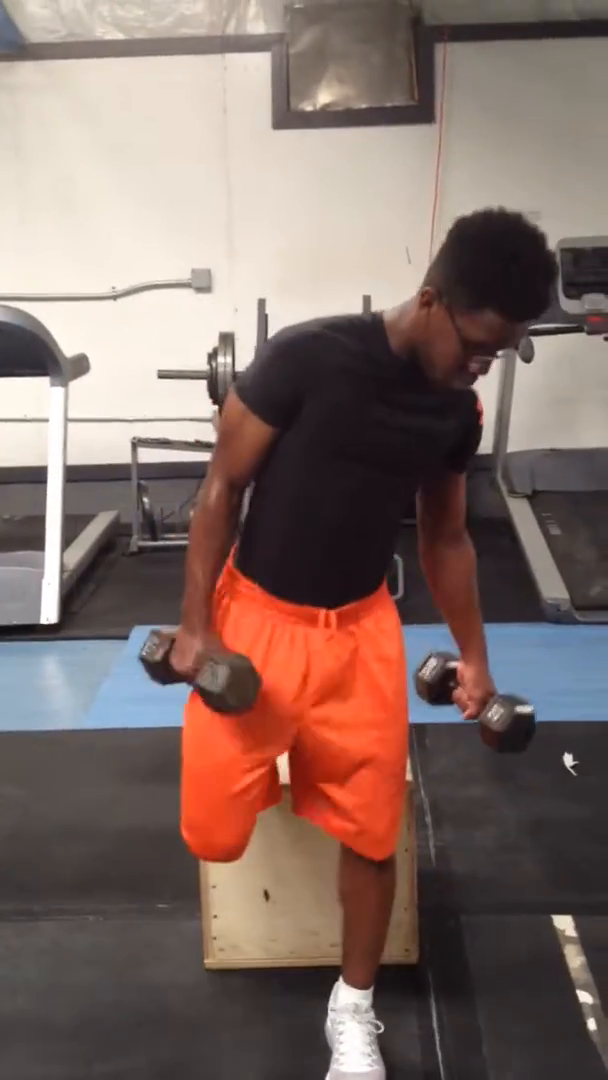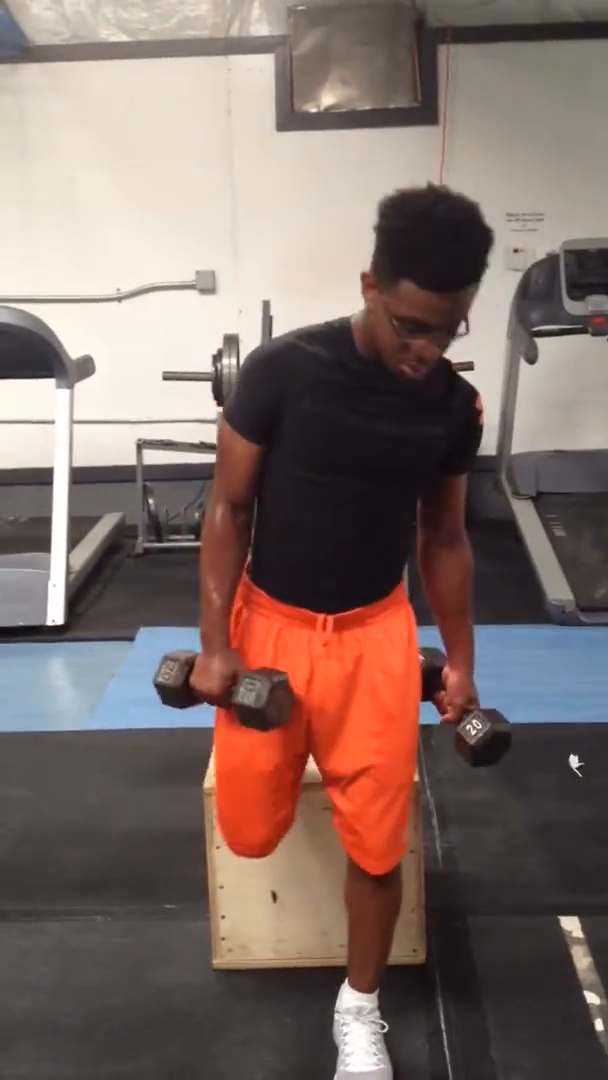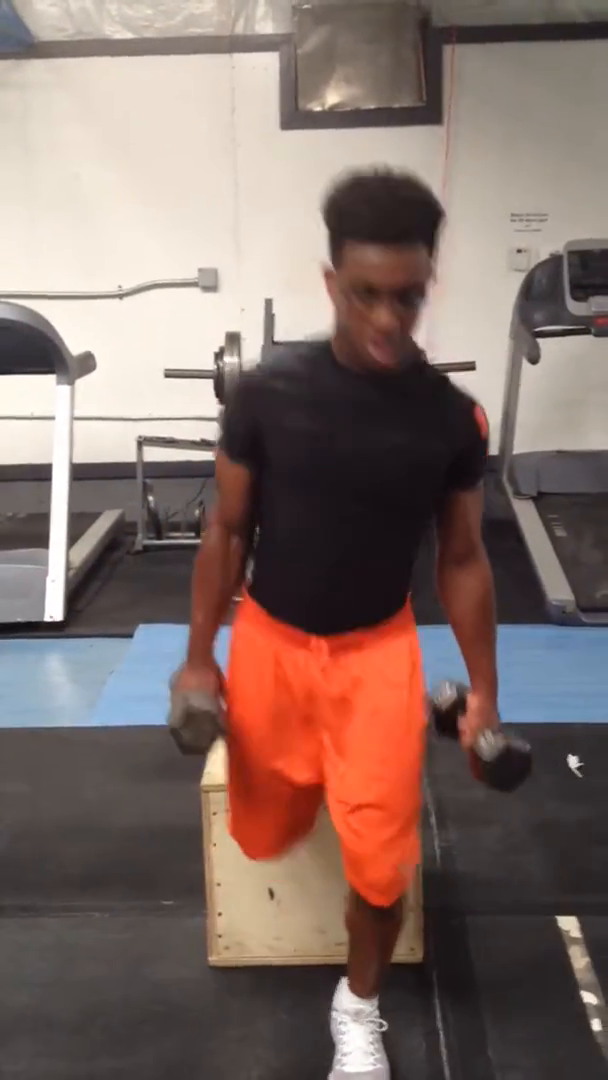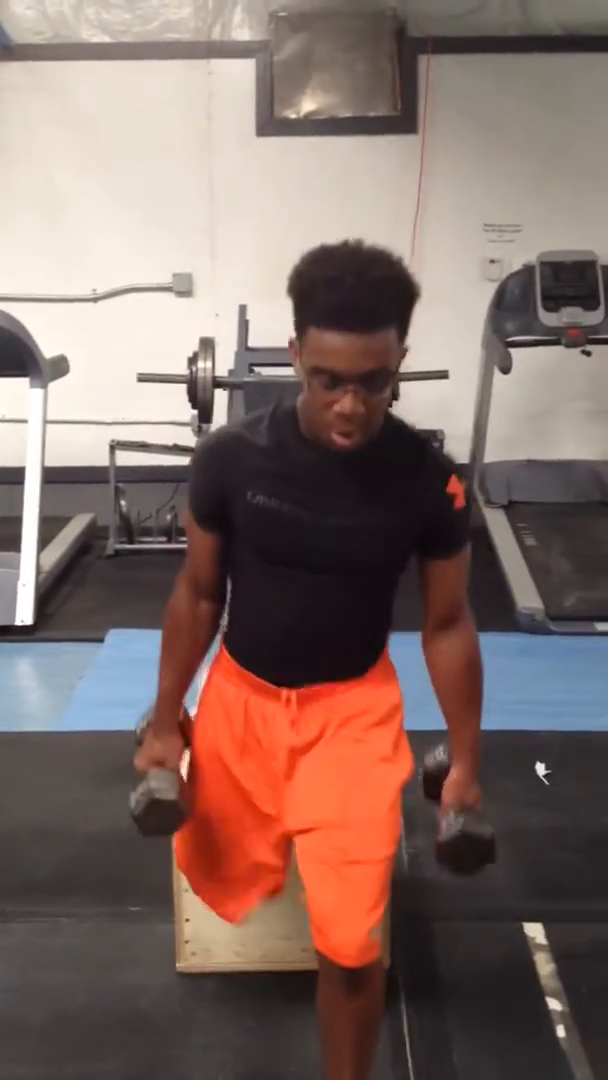
dt=0.4s
person 1, frame 1
left shoulder: (457, 411)
right shoulder: (303, 356)
left elbow: (446, 538)
right elbow: (222, 490)
left wrist: (474, 659)
right wrist: (196, 624)
left hip: (362, 630)
right hip: (256, 619)
left knee: (370, 835)
right knee: (215, 833)
left ankle: (352, 1008)
right ankle: (261, 747)
person 1, frame 2
left shoulder: (454, 406)
right shoulder: (281, 370)
left elbow: (446, 541)
right elbow: (229, 509)
left wrist: (461, 663)
right wrist: (216, 641)
left hip: (376, 635)
right hip: (269, 625)
left knee: (377, 843)
right knee: (250, 829)
right ankle: (298, 758)
person 1, frame 3
left shoulder: (452, 415)
right shoulder: (265, 392)
left elbow: (463, 560)
right elbow: (227, 534)
left wrist: (484, 691)
right wrist: (198, 659)
left hip: (379, 656)
right hip: (269, 646)
left knee: (380, 868)
right knee: (265, 835)
left ankle: (358, 1007)
right ankle: (300, 784)
person 1, frame 4
left shoulder: (429, 482)
right shoulder: (229, 459)
left elbow: (447, 624)
right elbow: (197, 596)
left wrist: (466, 764)
right wrist: (165, 725)
left hip: (352, 711)
right hip: (241, 699)
left knee: (348, 942)
right knee: (219, 880)
right ankle: (272, 834)
